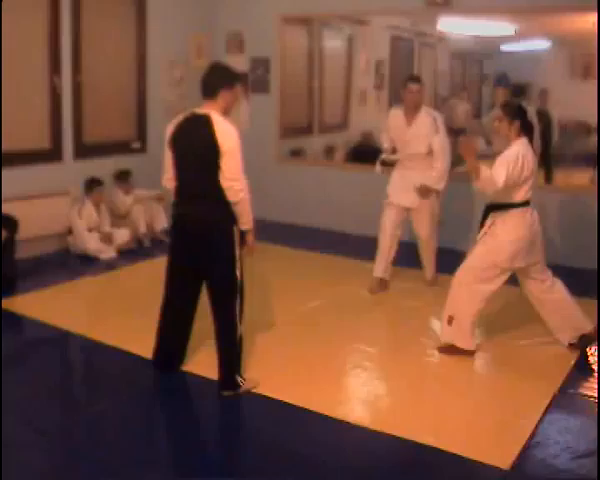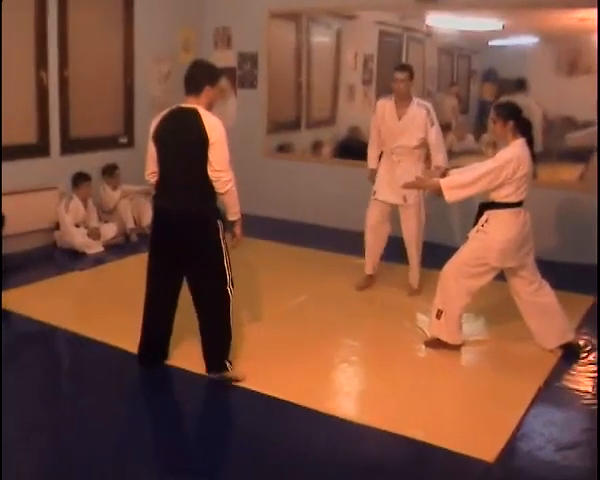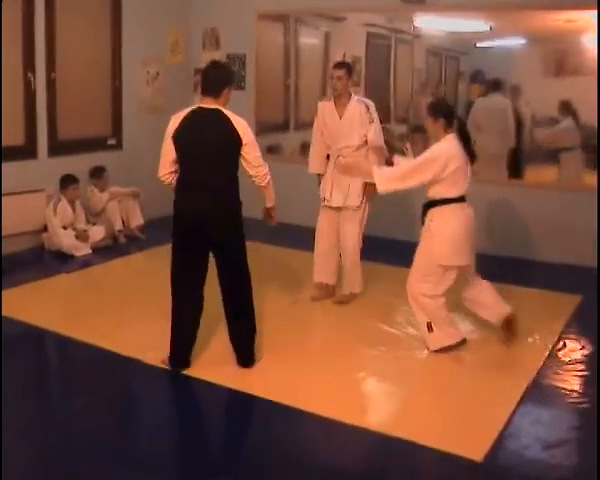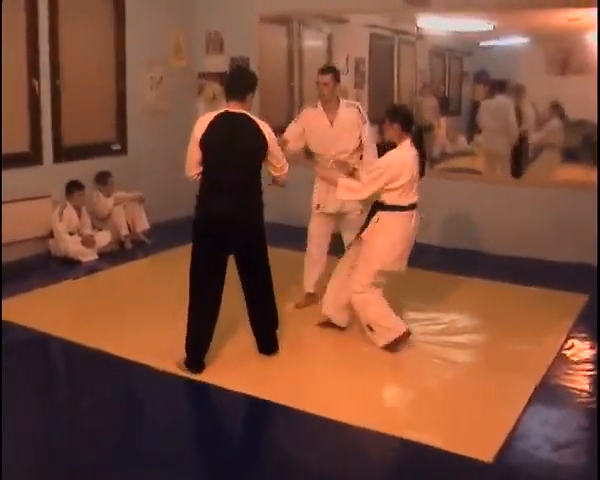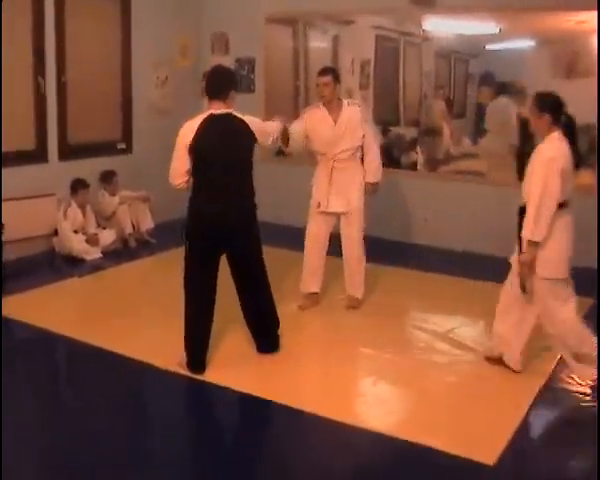
dt=0.7s
person 1, frame 1
left shoulder: (177, 127)
right shoulder: (224, 129)
left elbow: (169, 179)
right elbow: (235, 186)
right wrist: (247, 226)
left hip: (184, 219)
right hip: (217, 223)
left knee: (179, 292)
right knee: (226, 299)
left ankle: (166, 359)
right ankle: (230, 378)
person 1, frame 2
left shoulder: (161, 122)
right shoulder: (211, 124)
left elbow: (152, 173)
right elbow: (222, 178)
right wrist: (235, 218)
left hip: (165, 212)
right hip: (199, 215)
left knee: (161, 285)
right knee: (215, 287)
left ankle: (151, 353)
right ankle: (218, 362)
person 1, frame 3
left shoulder: (178, 122)
right shoulder: (237, 125)
left elbow: (166, 173)
right elbow: (260, 172)
right wrist: (270, 203)
left hip: (187, 211)
right hip: (223, 212)
left knee: (186, 284)
right knee: (236, 283)
left ankle: (179, 356)
right ankle: (245, 353)
person 1, frame 4
left shoulder: (204, 124)
right shoulder: (261, 130)
left elbow: (192, 170)
right elbow: (281, 173)
left hip: (210, 212)
right hip: (246, 213)
left knee: (205, 284)
right knee: (257, 278)
left ankle: (195, 357)
right ankle: (268, 341)
person 1, frame 5
left shoulder: (191, 129)
right shoulder: (249, 125)
left elbow: (178, 179)
right elbow: (273, 132)
right wrist: (278, 123)
left hip: (204, 216)
right hip: (241, 214)
left knee: (199, 287)
right knee: (252, 277)
left ankle: (196, 359)
right ankle: (268, 340)
person 2, frame 1
left shoulder: (515, 154)
right shoulder: (523, 149)
left elbow: (494, 186)
right elbow: (501, 180)
left wrist: (473, 163)
right wrist: (477, 167)
left hip: (508, 226)
right hip: (523, 222)
left knee: (467, 279)
right knee: (540, 280)
left ankle: (459, 340)
right ankle: (578, 331)
person 2, frame 2
left shoulder: (511, 156)
right shoulder: (520, 151)
left elbow: (476, 178)
right elbow: (481, 169)
left wrist: (431, 184)
right wrist: (444, 175)
left hip: (499, 226)
right hip: (515, 223)
left knee: (454, 274)
right knee: (529, 282)
left ankle: (447, 335)
right ankle: (560, 337)
person 2, frame 3
left shoulder: (441, 152)
right shoulder: (453, 146)
left elbow: (405, 176)
right elbow: (417, 167)
left wrist: (362, 171)
right wrist: (392, 158)
left hip: (444, 220)
right hip: (457, 216)
left knee: (422, 286)
right knee: (467, 276)
left ankle: (447, 337)
right ankle: (501, 315)
person 2, frame 4
left shoulder: (396, 159)
right shoulder: (410, 153)
left elbow: (363, 186)
right elbow: (376, 175)
left wrist: (333, 178)
right wrist: (343, 175)
left hip: (391, 225)
right hip: (400, 221)
left knee: (360, 286)
right knee: (350, 266)
left ankle: (392, 332)
right ankle: (336, 316)
person 2, frame 5
left shoulder: (548, 152)
right shoulder: (558, 145)
left elbow: (542, 204)
left wrist: (530, 246)
left hip: (548, 236)
right hip: (554, 230)
left knee: (553, 309)
right knee: (517, 294)
right ankle: (508, 353)
person 3, frame 1
left shoulder: (432, 118)
right shoulder: (394, 115)
left elbow: (442, 154)
left wrist: (434, 184)
left hip: (425, 178)
right hip: (400, 175)
left knee: (426, 232)
right knee: (388, 228)
left ankle: (430, 274)
right ankle: (381, 276)
person 3, frame 2
left shoulder: (424, 110)
right shoulder: (382, 105)
left elbow: (436, 144)
right wrist: (372, 166)
left hip: (412, 172)
right hip: (386, 170)
left knee: (413, 231)
right knee: (374, 223)
left ankle: (414, 279)
right ankle: (370, 273)
person 3, frame 3
left shoulder: (365, 107)
right shoulder: (323, 107)
left elbow: (375, 145)
left wrist: (371, 179)
right wrist: (318, 172)
left hip: (357, 175)
right hip: (332, 174)
left knee: (350, 235)
right knee: (325, 232)
left ankle: (351, 287)
right ankle: (326, 284)
person 3, frame 4
left shoulder: (355, 111)
right shoulder: (308, 114)
left elbow: (368, 147)
right elbow: (289, 141)
right hip: (324, 179)
left knee: (355, 238)
right knee: (316, 237)
right ankle: (311, 290)
person 3, frame 5
left shoulder: (356, 111)
right shoulder: (311, 114)
left elbow: (370, 146)
right elbow: (293, 135)
left wrist: (371, 178)
right wrist: (285, 135)
left hip: (351, 177)
right hip: (324, 178)
left knee: (352, 238)
right knee: (315, 236)
left ankle: (355, 292)
right ankle: (311, 291)
